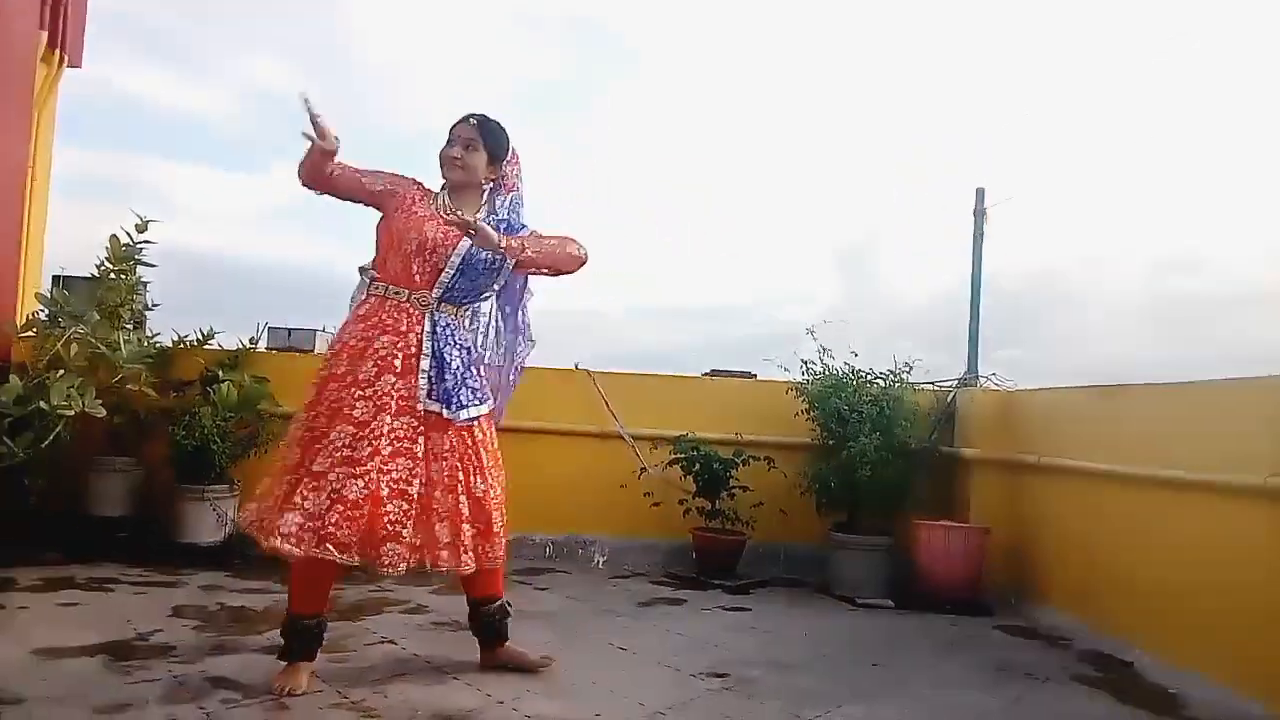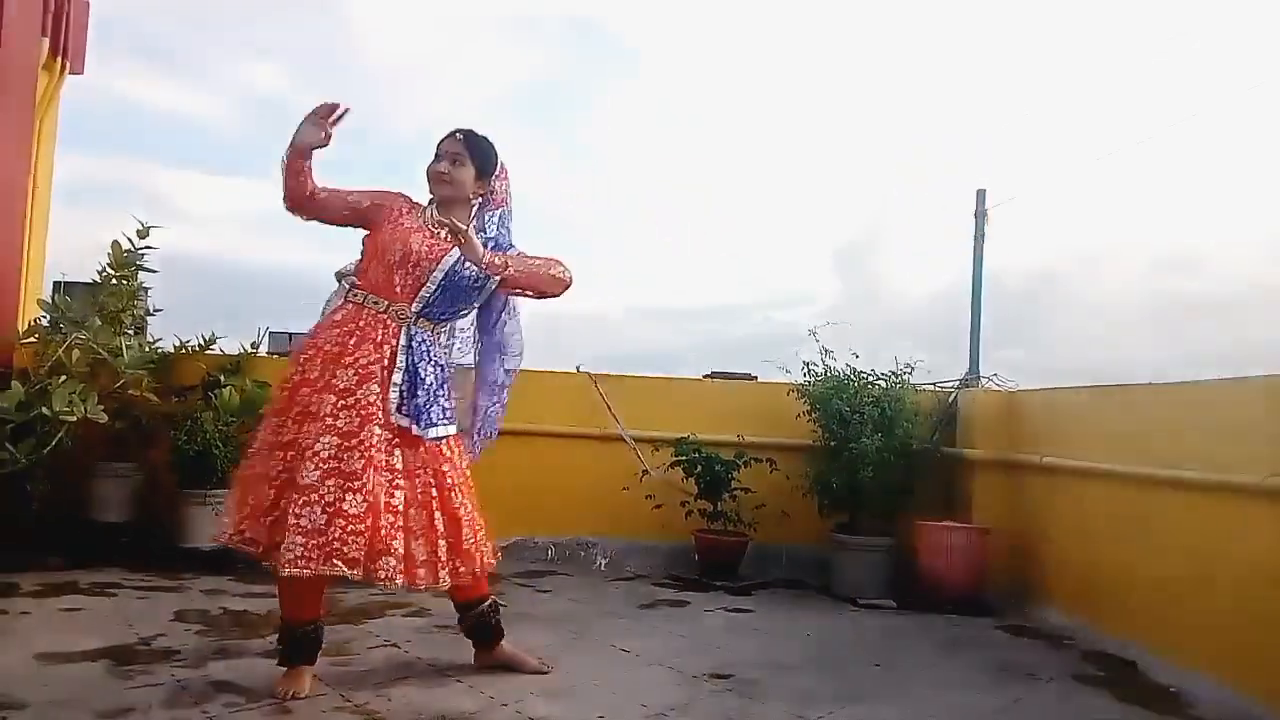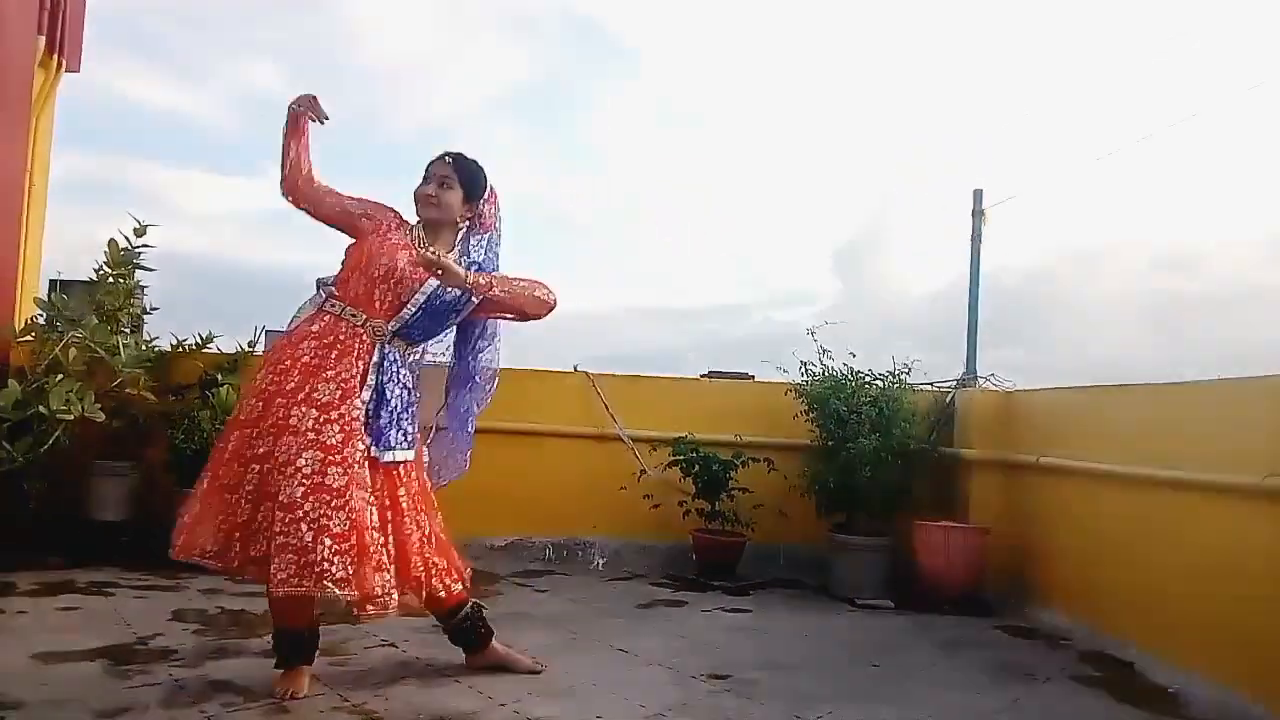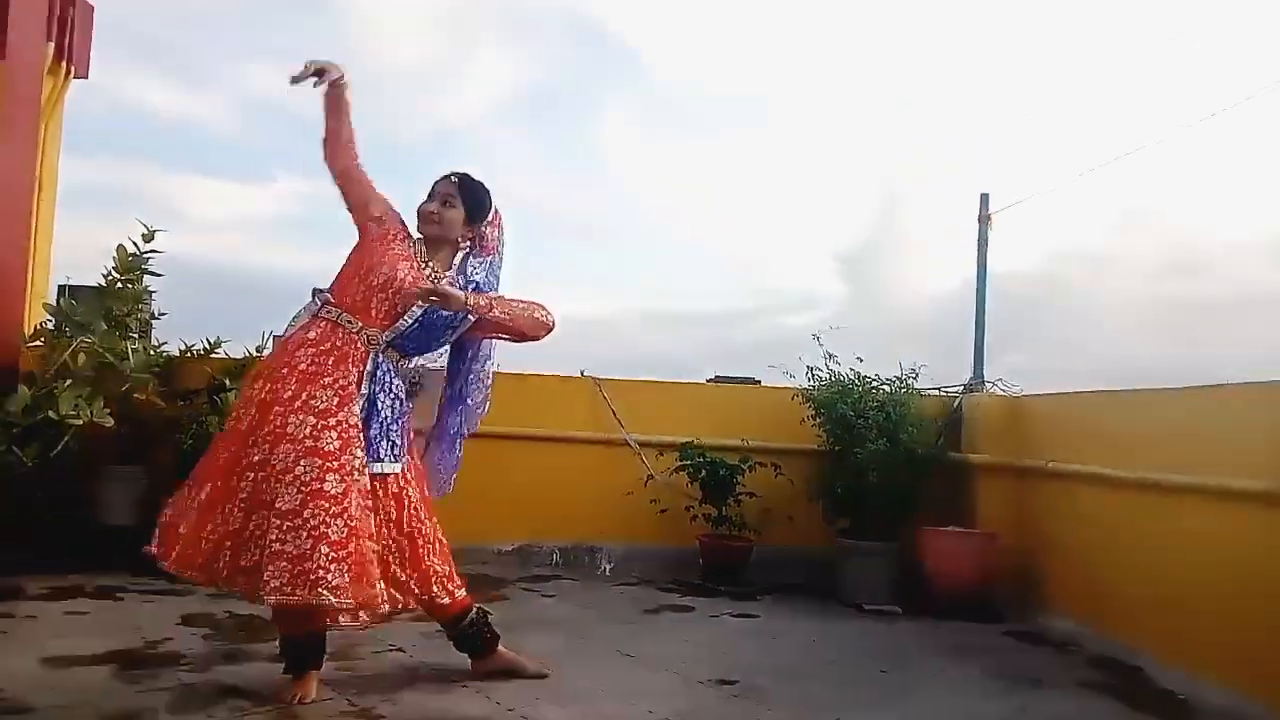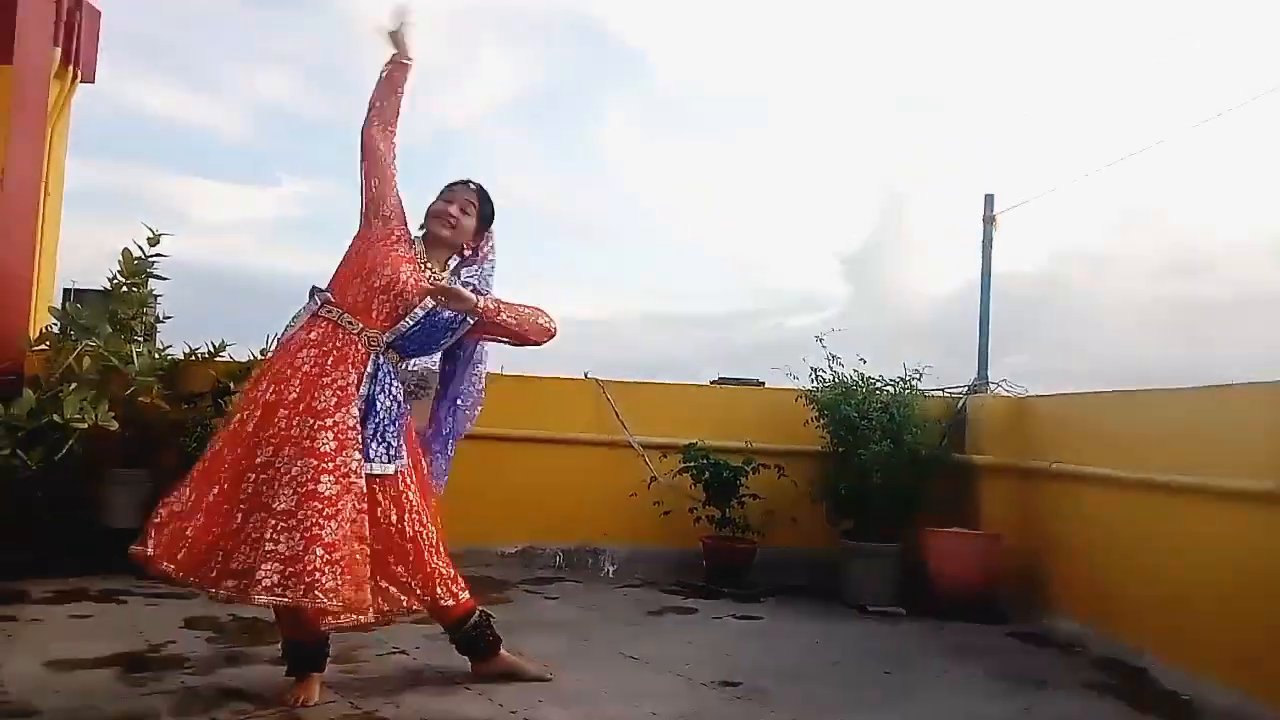
dt=0.1s
person 1, frame 1
left shoulder: (508, 231)
right shoulder: (403, 196)
left elbow: (574, 254)
right elbow: (317, 175)
left wrist: (501, 245)
right wrist: (323, 146)
left hip: (451, 371)
right hip: (373, 355)
left knee: (470, 502)
right knee: (332, 492)
left ankle: (494, 639)
right ankle: (299, 650)
person 1, frame 2
left shoulder: (493, 260)
right shoulder: (396, 211)
left elbow: (558, 277)
right elbow: (301, 199)
left wrist: (485, 258)
right wrist: (304, 143)
left hip: (412, 381)
right hip: (341, 362)
left knee: (441, 509)
right knee: (313, 504)
left ankle: (490, 641)
right ankle: (299, 655)
person 1, frame 3
left shoulder: (474, 283)
right shoulder: (381, 224)
left elbow: (543, 300)
right elbow: (300, 189)
left wrist: (466, 280)
right wrist: (294, 126)
left hip: (378, 392)
right hip: (310, 371)
left knee: (404, 519)
right knee: (295, 513)
left ankle: (478, 643)
right ankle: (296, 657)
person 1, frame 4
left shoulder: (472, 303)
right shoulder: (387, 233)
left elbow: (540, 321)
right elbow: (340, 157)
left wrist: (470, 305)
right wrist: (335, 89)
left hip: (369, 401)
right hip: (305, 377)
left knee: (403, 532)
right knee: (296, 521)
left ankle: (482, 646)
right ankle: (304, 661)
person 1, frame 5
left shoulder: (468, 303)
right shoulder: (387, 229)
left elbow: (543, 328)
right elbow: (377, 134)
left wrist: (474, 307)
right wrist: (401, 60)
left hip: (366, 398)
right hip: (304, 377)
left knee: (404, 529)
right knee: (292, 520)
left ankle: (485, 649)
right ankle: (306, 667)
